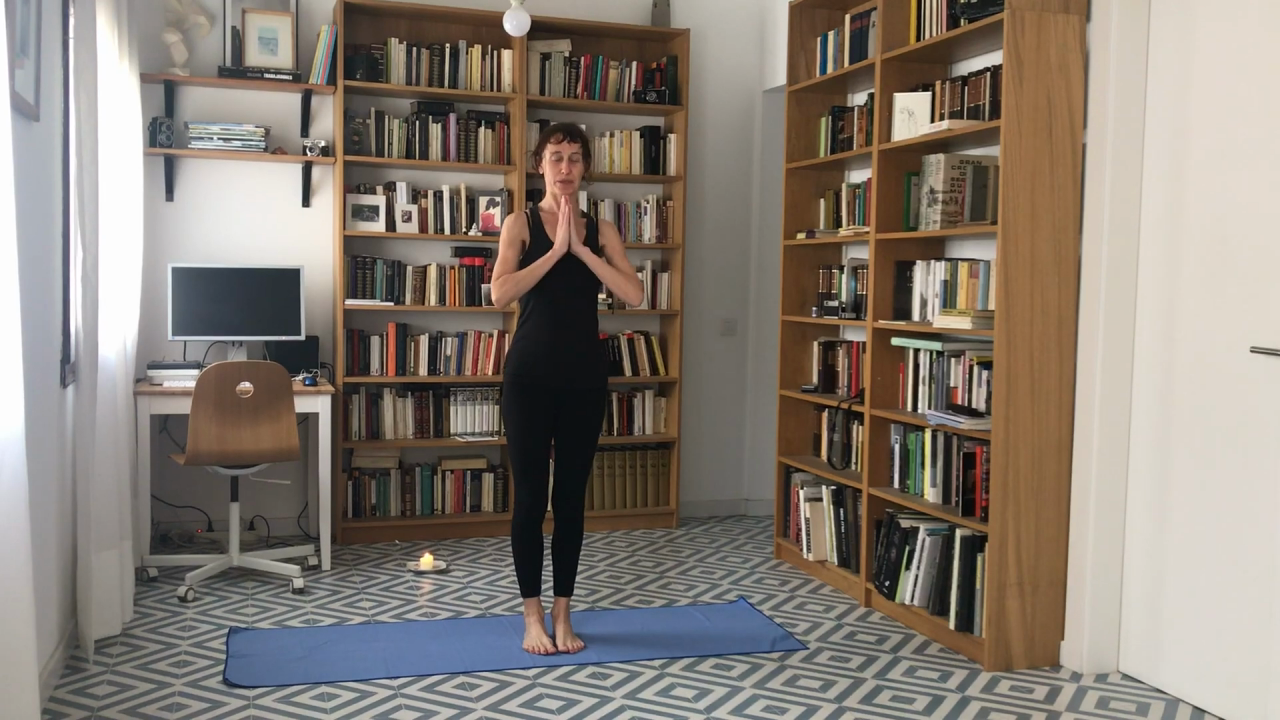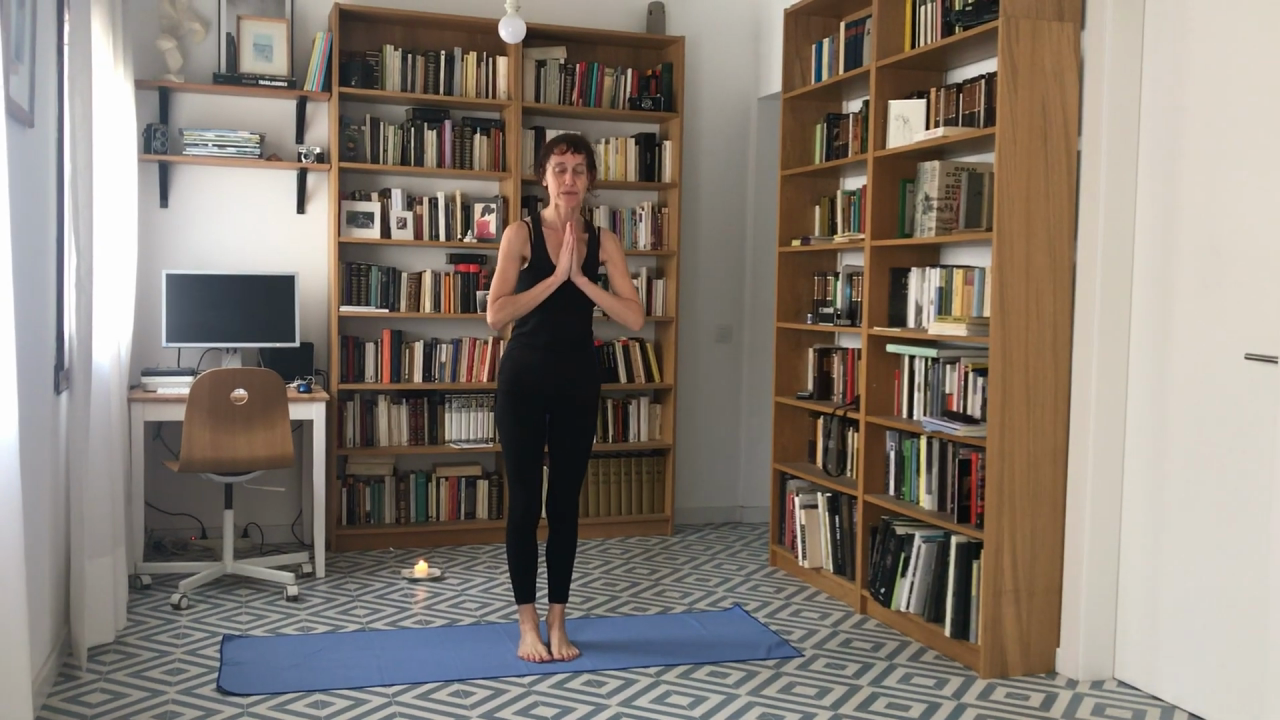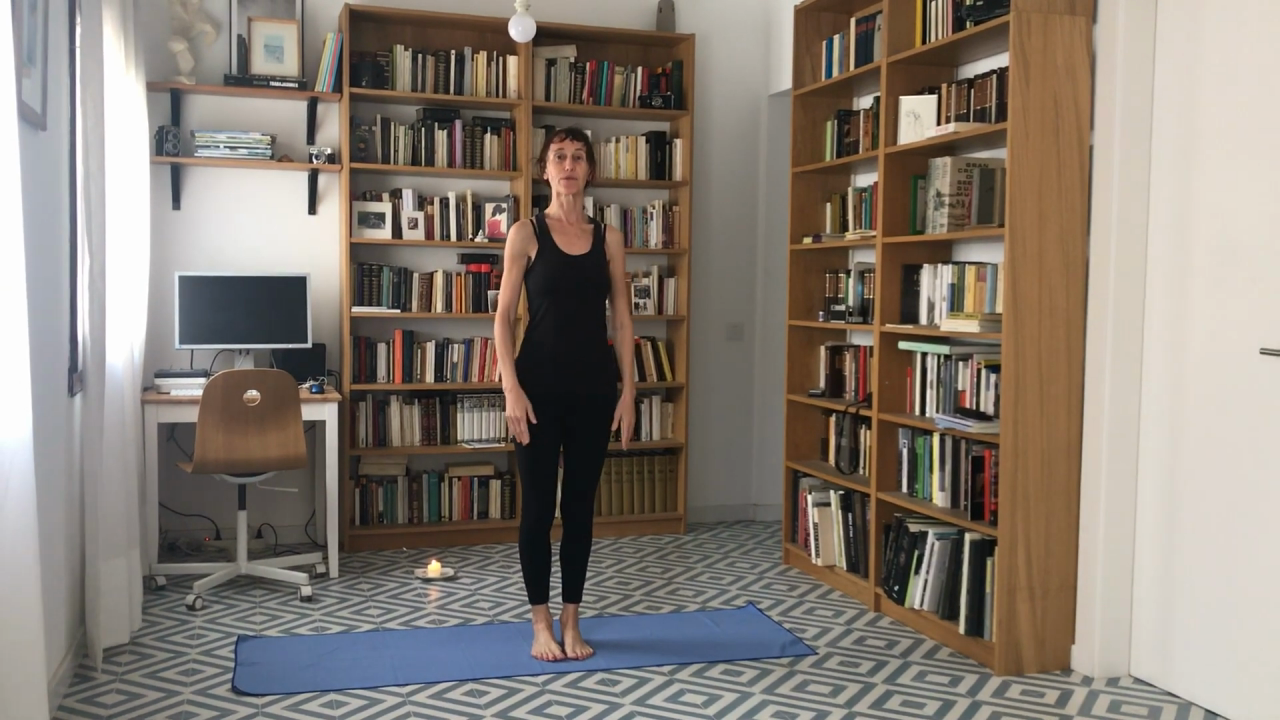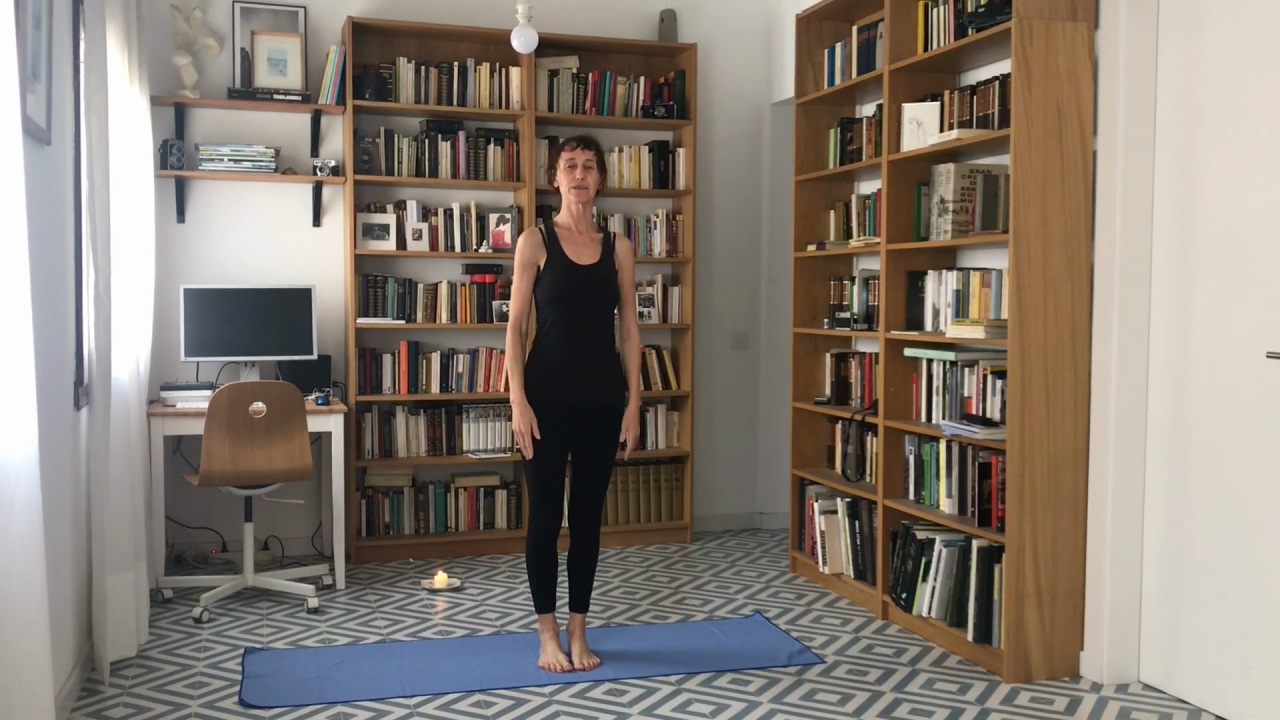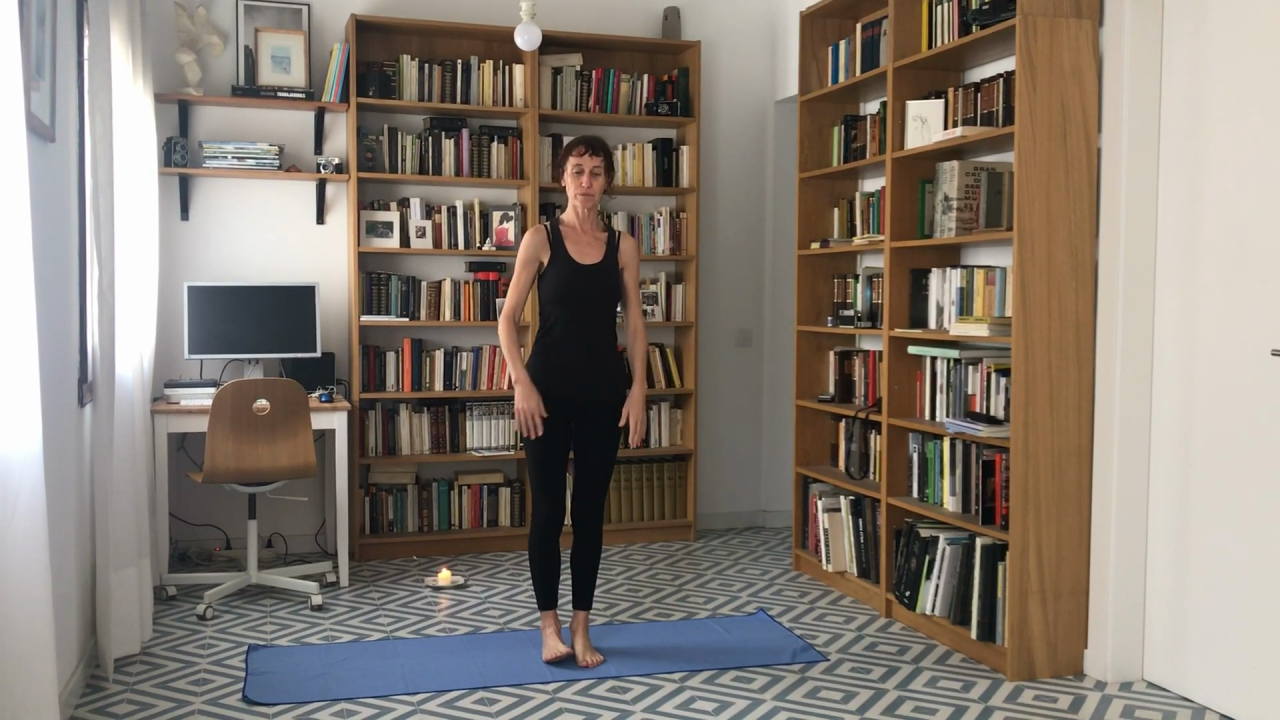
dt=1s
person 1, frame 1
left shoulder: (600, 229)
right shoulder: (521, 222)
left elbow: (635, 294)
right elbow: (500, 293)
left wrist: (579, 247)
right wrist: (556, 247)
left hip: (585, 371)
right hip: (530, 369)
left knee: (571, 496)
right knee: (530, 495)
left ankle: (562, 614)
right ankle: (533, 616)
person 1, frame 2
left shoulder: (603, 241)
right shoulder: (521, 234)
left elbow: (634, 318)
right elbow: (496, 314)
left wrist: (580, 278)
right wrist: (556, 275)
left hip: (577, 382)
right hip: (524, 380)
left knee: (565, 502)
right knee: (525, 502)
left ankle: (557, 621)
right ankle: (528, 624)
person 1, frame 3
left shoulder: (608, 237)
right shoulder: (526, 233)
left elbow: (622, 318)
right elbow: (503, 318)
left wrist: (627, 389)
right wrist: (511, 388)
left hip: (593, 384)
right hip: (539, 383)
left knee: (580, 504)
right knee: (538, 504)
left ankle: (571, 620)
right ankle: (541, 623)
person 1, frame 4
left shoulder: (617, 246)
right shoulder: (535, 241)
left elbow: (628, 330)
right elbow: (515, 327)
left wrist: (633, 401)
right wrist: (518, 400)
left hip: (602, 393)
right hip: (548, 391)
left knee: (588, 514)
right knee: (545, 514)
left ankle: (578, 631)
right ankle: (548, 633)
person 1, frame 5
left shoulder: (623, 245)
right shoulder: (540, 238)
left elbow: (635, 324)
right elbow: (508, 320)
left wrist: (638, 387)
right wrist: (521, 384)
left hip: (604, 388)
right hip: (549, 388)
left knee: (591, 510)
right knee: (549, 509)
left ankle: (581, 627)
right ankle: (550, 625)
